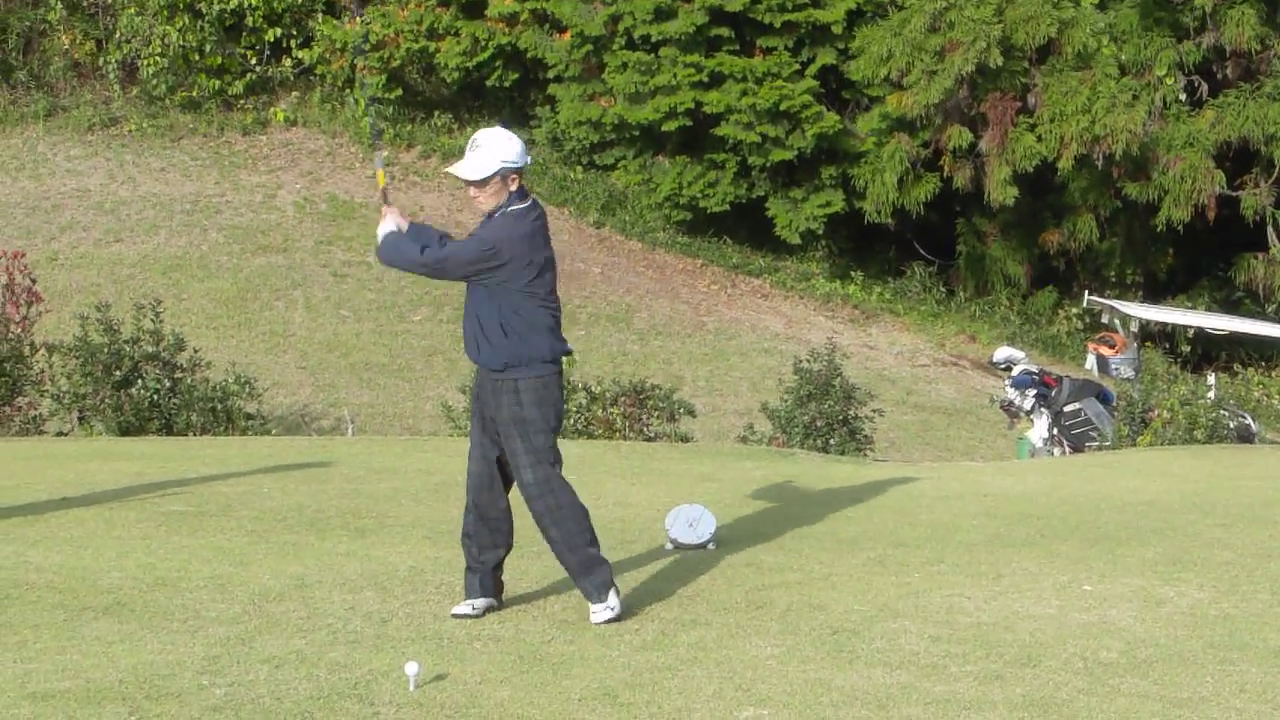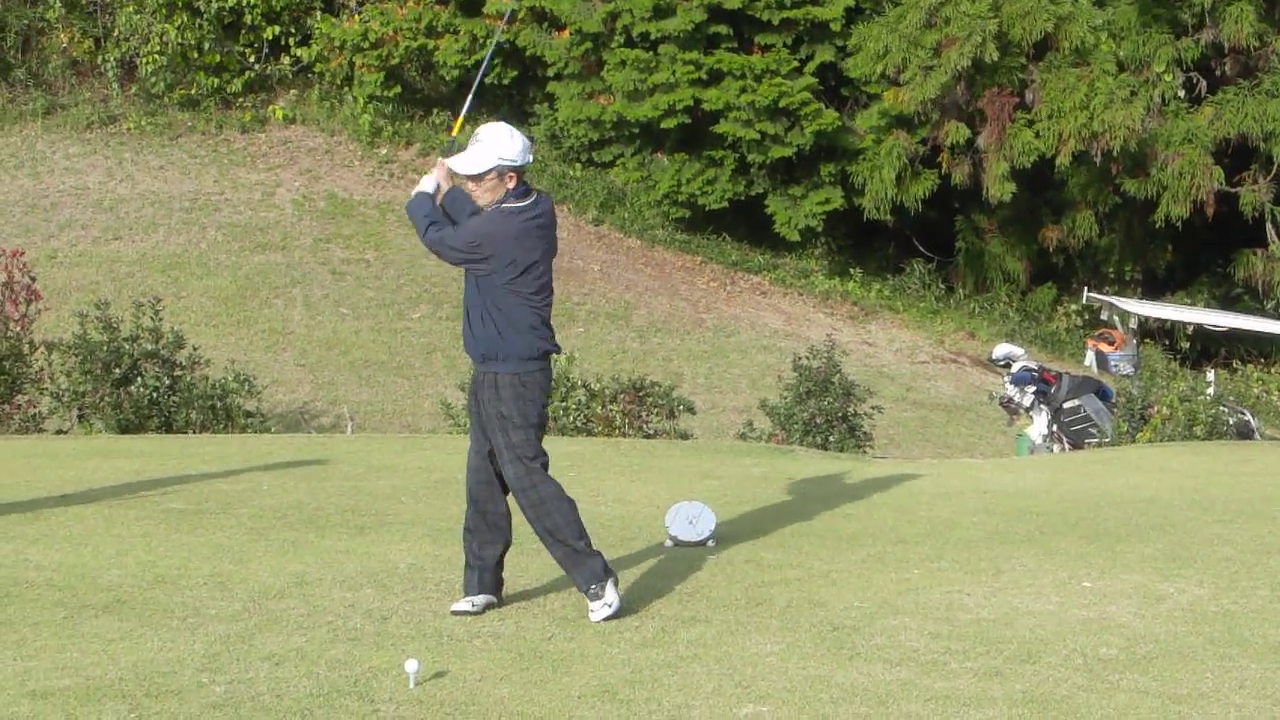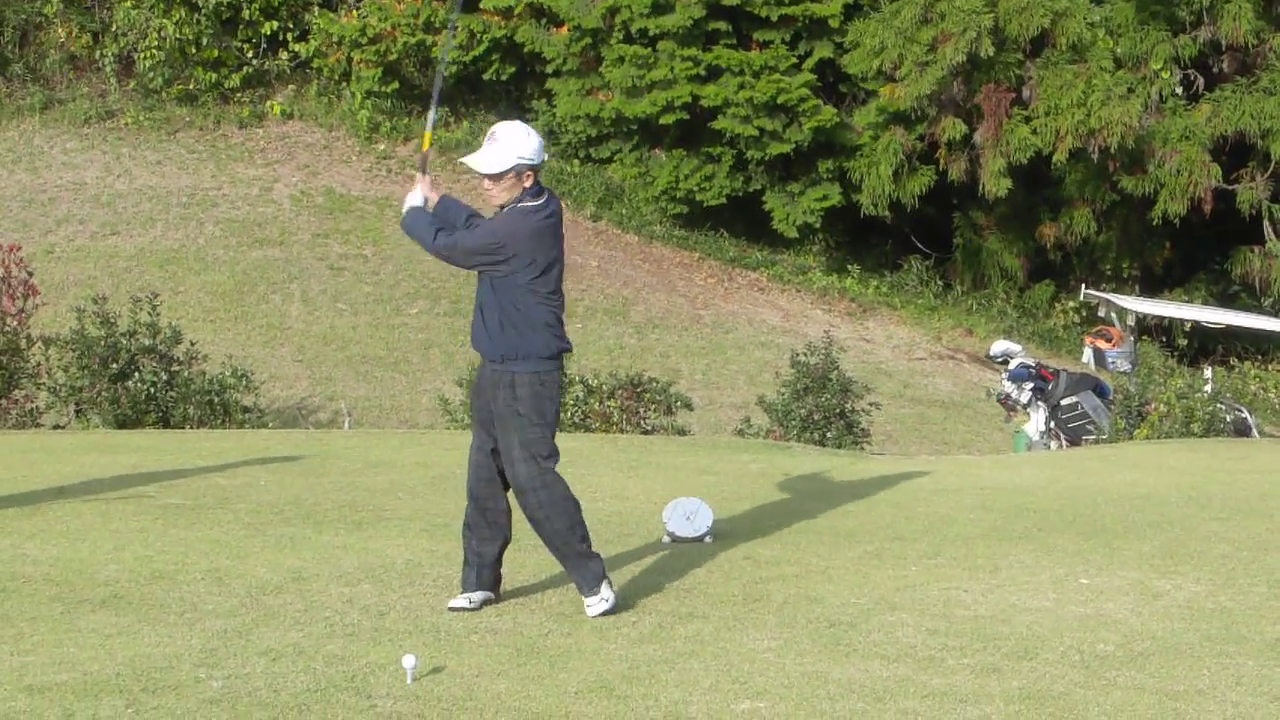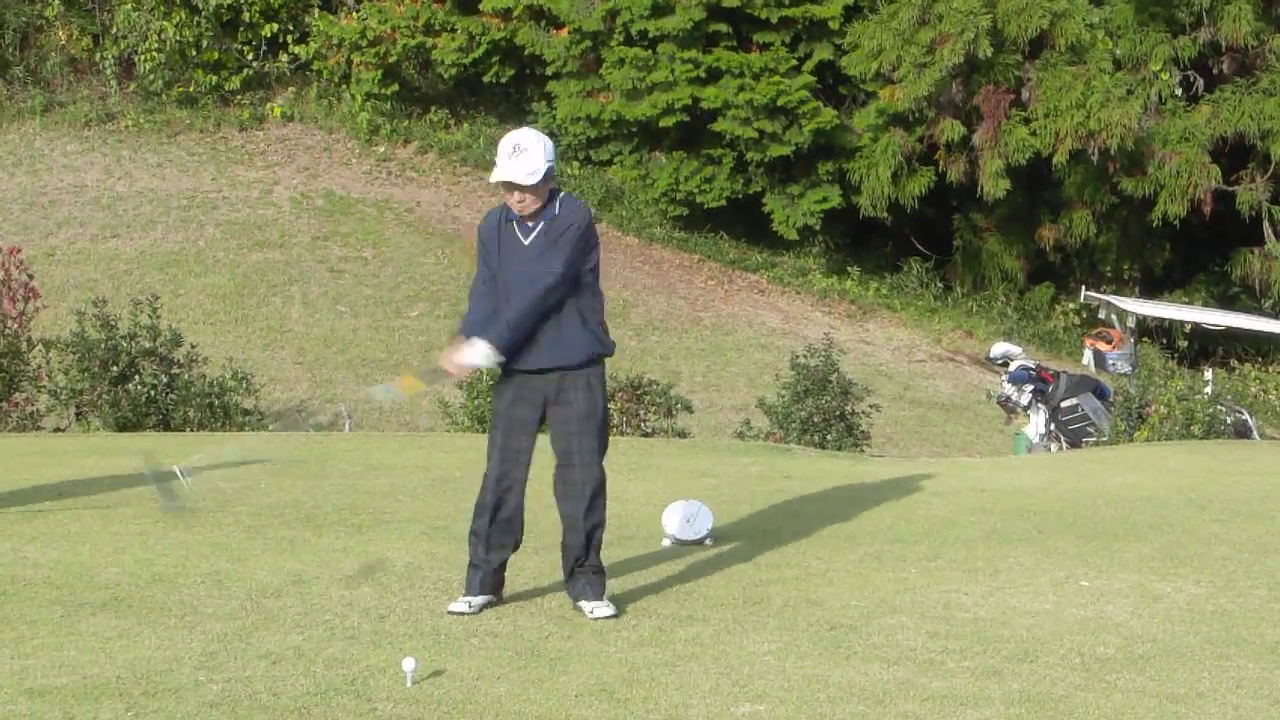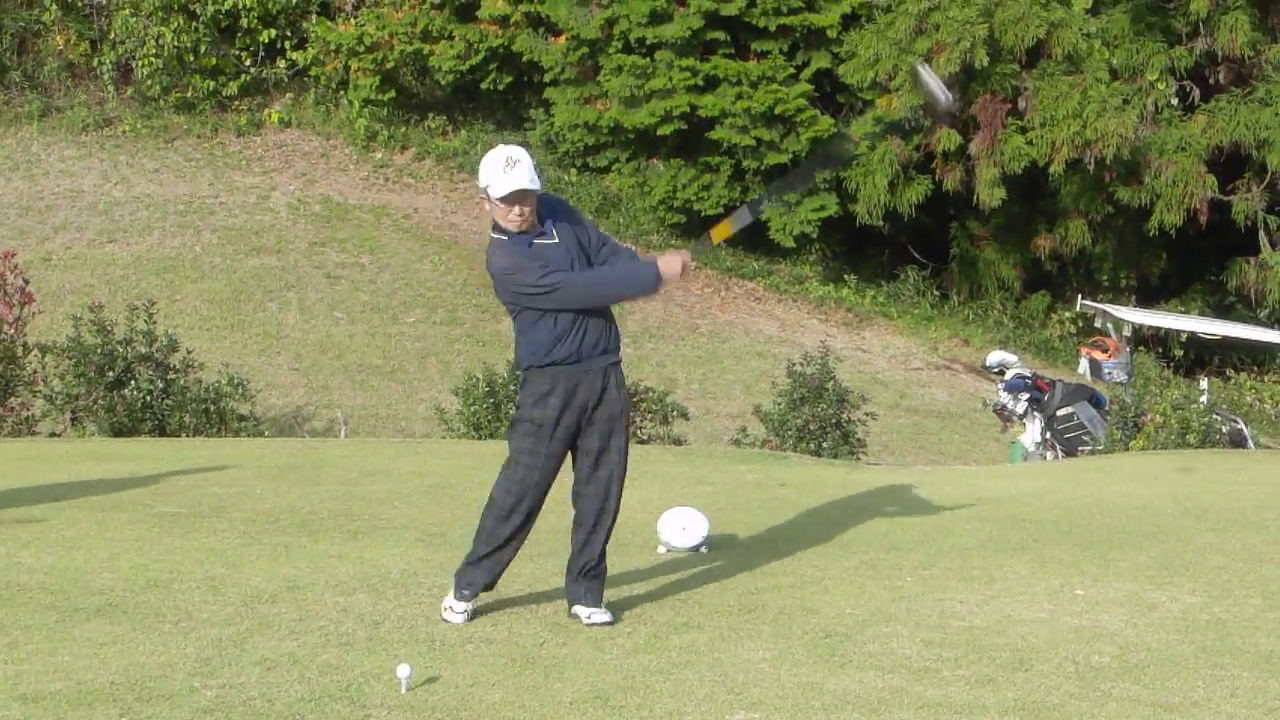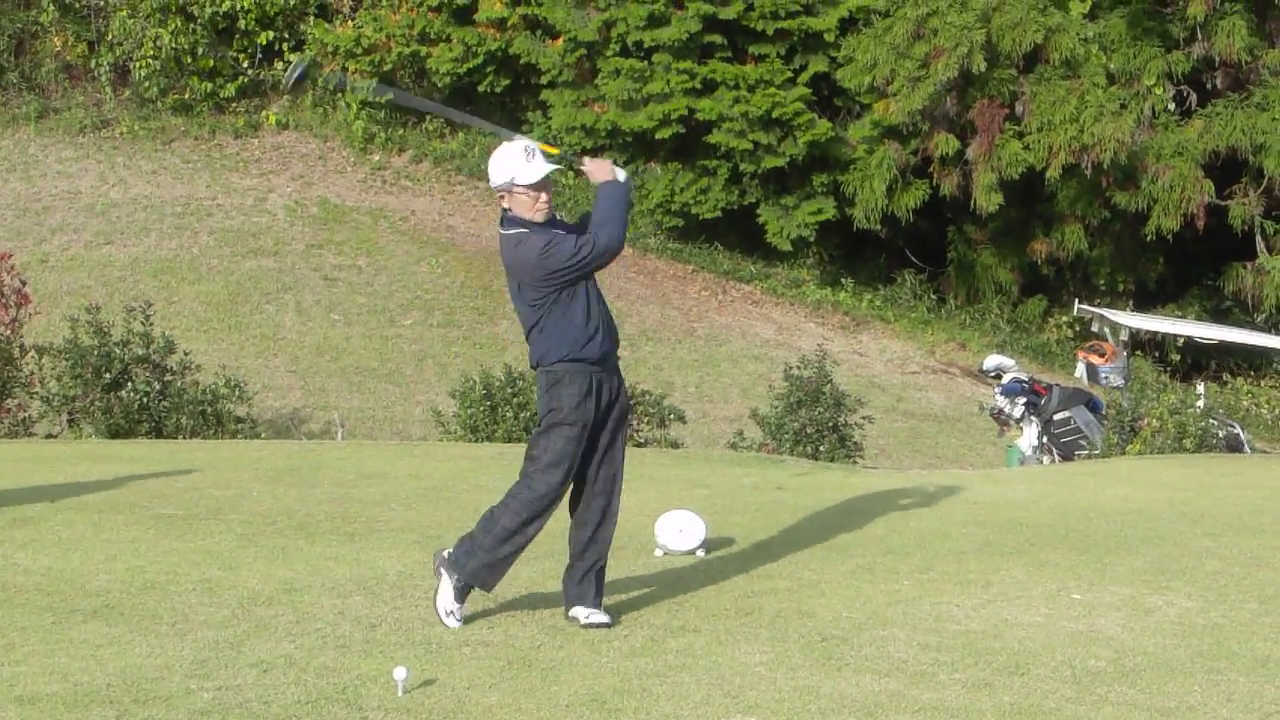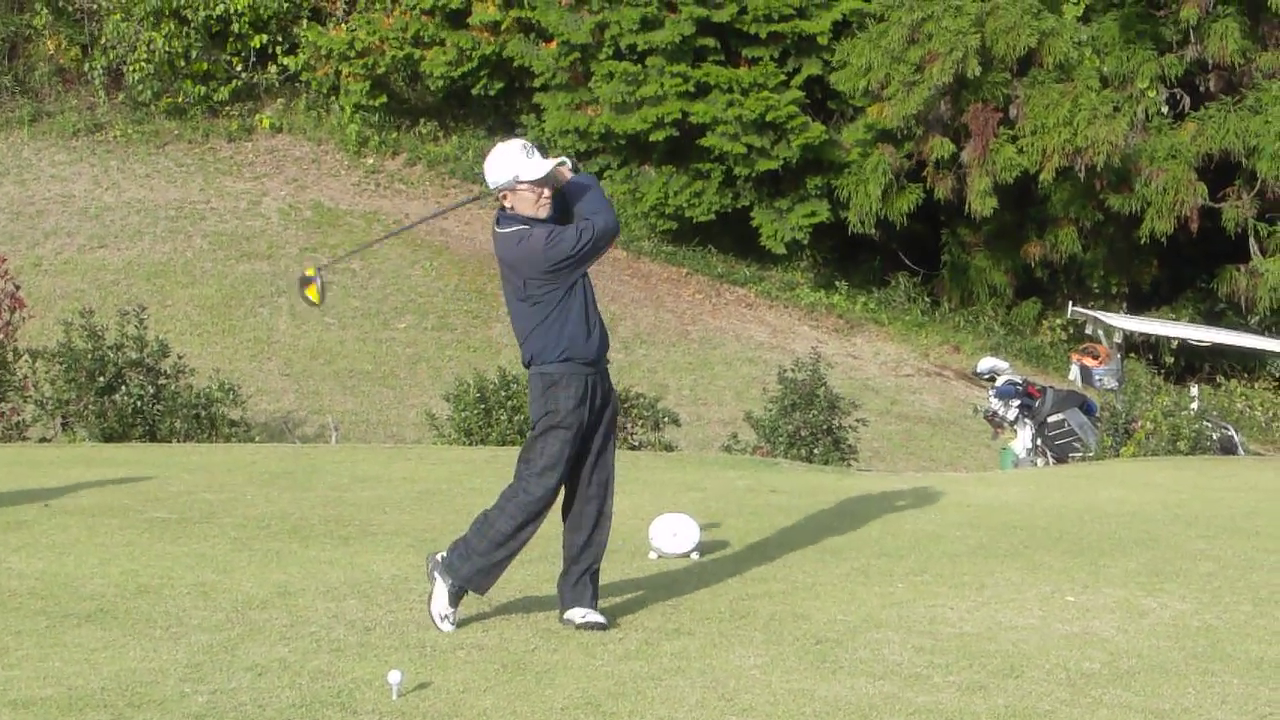
dt=0.2s
person 1, frame 1
left shoulder: (511, 231)
right shoulder: (505, 215)
left elbow: (445, 263)
right elbow: (458, 254)
left wrist: (391, 237)
right wrist: (410, 229)
left hip: (528, 380)
right hip: (493, 375)
left knee: (540, 479)
right knee: (483, 483)
left ankle: (598, 585)
right ankle: (482, 586)
person 1, frame 2
left shoulder: (501, 230)
right shoulder: (532, 208)
left elbow: (441, 240)
left wrist: (422, 195)
right wrist: (449, 192)
left hip: (513, 373)
right hip: (496, 370)
left knee: (524, 475)
right knee: (484, 479)
left ankle: (595, 577)
right ankle: (483, 583)
person 1, frame 3
left shoulder: (520, 228)
right shoulder: (535, 207)
left elbow: (450, 245)
right elbow: (480, 234)
left wrist: (414, 210)
right wrist: (439, 202)
left hip: (526, 372)
right hip: (499, 368)
left knee: (532, 475)
right knee: (485, 475)
left ankle: (591, 577)
right ankle: (481, 579)
person 1, frame 4
left shoulder: (573, 219)
right shoulder: (493, 227)
left elbow: (536, 292)
right elbow: (489, 294)
left wrist: (485, 345)
right wrist: (469, 342)
left hip: (577, 375)
right hip: (519, 375)
left knee: (582, 481)
right knee: (501, 480)
left ankle: (586, 584)
right ankle: (484, 582)
person 1, frame 5
left shoulder: (560, 216)
right shoulder: (504, 258)
left elbow: (606, 256)
right elbow: (583, 288)
left wrist: (650, 269)
right wrist: (653, 271)
left hip: (603, 372)
right hip: (550, 381)
left knee: (600, 488)
right knee: (522, 485)
left ankle: (585, 592)
right ankle: (469, 583)
person 1, frame 6
left shoulder: (543, 225)
right shoulder: (530, 250)
left elbow: (587, 237)
right elbow: (602, 244)
left wrist: (609, 181)
right wrist: (610, 186)
left hip: (603, 373)
right hip: (567, 380)
left knee: (599, 489)
right knee: (542, 485)
left ankle: (583, 596)
right ankle: (461, 565)
person 1, frame 7
left shoulder: (532, 228)
right shoulder: (533, 246)
left elbow: (584, 224)
right elbow: (602, 228)
left wrist: (566, 181)
right wrist: (577, 179)
left hip: (589, 376)
right hip: (561, 381)
left knee: (592, 491)
right knee: (536, 486)
left ankle: (578, 596)
right ankle: (456, 568)
